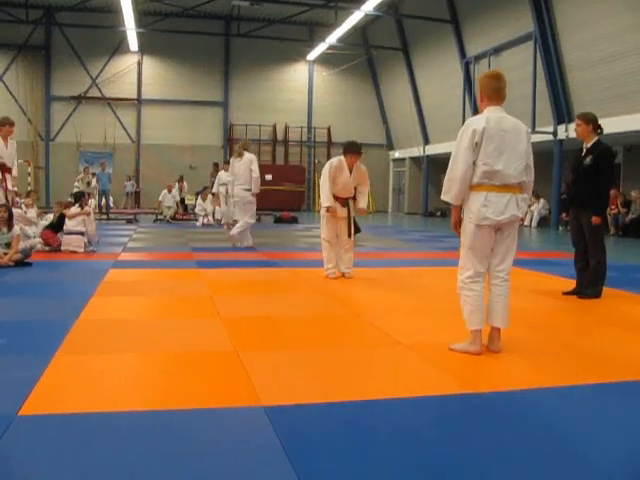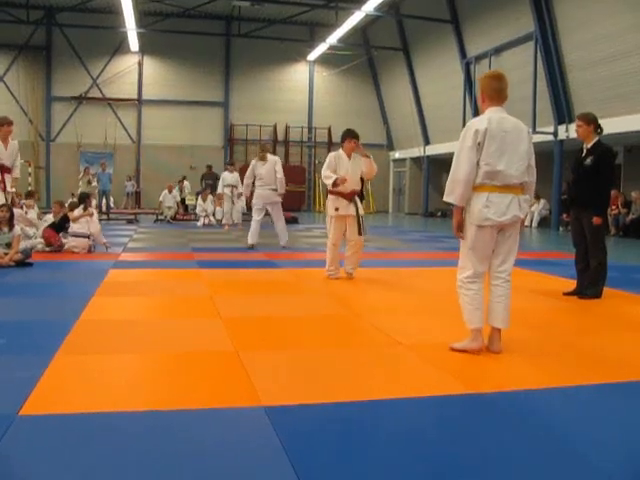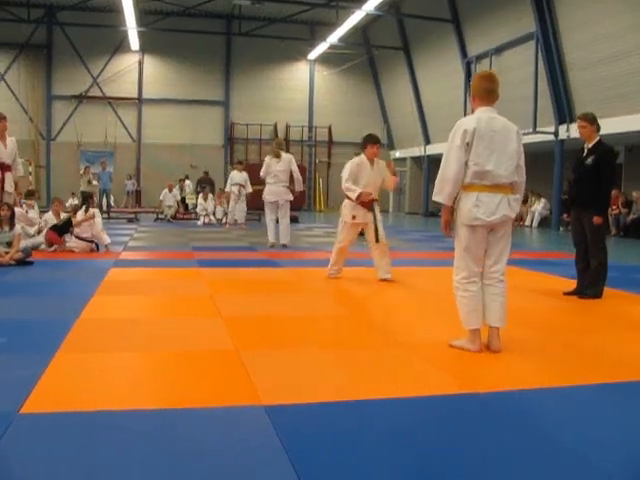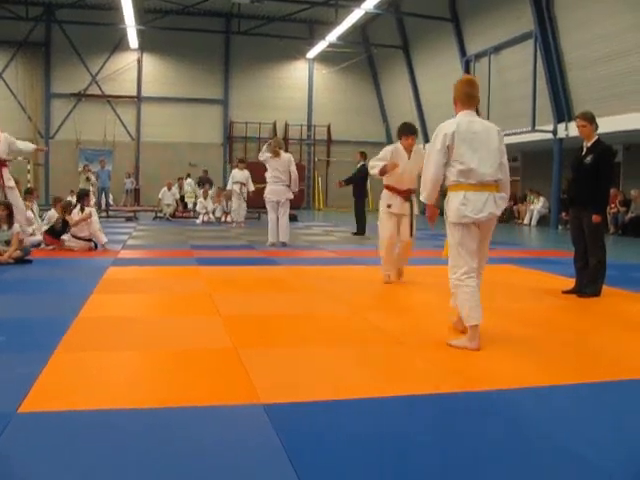
dt=0.4s
person 1, frame 1
left shoulder: (475, 125)
right shoulder: (521, 129)
left elbow: (460, 170)
right elbow: (528, 172)
left wrist: (455, 207)
right wrist: (520, 206)
left hip: (482, 203)
right hip: (510, 203)
left knee: (472, 273)
right knee: (501, 273)
left ankle: (475, 339)
right ankle: (495, 337)
person 1, frame 2
left shoulder: (477, 126)
right shoulder: (522, 129)
left elbow: (463, 171)
right elbow: (530, 173)
left wrist: (457, 209)
right wrist: (522, 208)
left hip: (484, 203)
right hip: (512, 204)
left knee: (470, 273)
right knee: (501, 274)
left ankle: (475, 336)
right ankle: (495, 337)
person 1, frame 3
left shoulder: (466, 125)
right shoulder: (512, 129)
left elbow: (452, 170)
right elbow: (520, 173)
left wrist: (446, 206)
right wrist: (512, 205)
left hip: (474, 202)
right hip: (503, 203)
left knee: (467, 274)
right knee: (496, 274)
left ankle: (473, 337)
right ankle: (494, 336)
person 1, frame 4
left shoulder: (448, 128)
right shoulder: (493, 130)
left elbow: (433, 169)
right elbow: (504, 171)
left wrist: (430, 203)
right wrist: (500, 203)
left hip: (462, 201)
right hip: (489, 201)
left knee: (463, 270)
right knee: (476, 267)
left ankle: (473, 334)
right ankle: (463, 319)
person 2, frame 1
left shoulder: (604, 151)
right shoulder: (581, 152)
left elbow: (606, 185)
left wrist: (599, 212)
right wrist: (568, 208)
left hip: (592, 210)
right hip: (577, 209)
left knee: (595, 250)
right knee: (580, 249)
left ankle: (593, 288)
right ankle: (581, 285)
person 2, frame 2
left shoulder: (604, 151)
right shoulder: (581, 152)
left elbow: (606, 185)
left wrist: (600, 213)
right wrist: (569, 208)
left hip: (593, 210)
right hip: (577, 209)
left knee: (595, 250)
right knee: (580, 249)
left ankle: (594, 289)
right ankle: (582, 286)
person 2, frame 3
left shoulder: (605, 151)
right shoulder: (582, 152)
left elbow: (607, 185)
left wrist: (601, 212)
right wrist: (570, 208)
left hip: (593, 210)
right hip: (578, 209)
left knee: (596, 250)
right knee: (581, 249)
left ankle: (594, 289)
right ankle: (582, 286)
person 2, frame 4
left shoulder: (604, 150)
right shoulder: (580, 151)
left elbow: (606, 183)
left wrist: (599, 211)
right wrist: (569, 206)
left hip: (592, 208)
right hip: (576, 207)
left knee: (594, 248)
right knee: (579, 248)
left ankle: (593, 287)
right ankle: (580, 284)
person 3, frame 1
left shoulder: (361, 169)
right shoulder: (333, 164)
left elbow: (363, 188)
right elbow: (325, 185)
left wrist: (362, 205)
right wrist: (329, 205)
left hip: (347, 205)
right hip: (331, 203)
left knee: (347, 238)
right knee: (328, 237)
left ankle: (346, 269)
right ankle: (330, 270)
person 3, frame 2
left shoulder: (359, 159)
right shoulder: (333, 157)
left elbow: (370, 174)
right elbow: (325, 174)
left wrist: (366, 156)
right wrist: (336, 180)
left hip: (353, 202)
right hip: (337, 201)
left knee: (356, 239)
right knee: (334, 239)
left ankle: (350, 269)
right ankle: (332, 271)
person 3, frame 3
left shoulder: (381, 165)
right shoulder: (355, 163)
left elbow: (390, 185)
right elbow: (346, 184)
left wrist: (392, 173)
right wrist: (359, 194)
left hip: (371, 208)
right hip: (353, 207)
left knee: (380, 242)
right knee: (343, 242)
left ankle: (385, 273)
right ankle: (333, 270)
person 3, frame 4
left shoulder: (420, 153)
right shoulder: (391, 150)
right elbow: (373, 164)
right wrist: (385, 167)
left hip: (408, 200)
right hip: (391, 198)
left knee: (407, 238)
right knee: (388, 237)
left ankle: (398, 266)
right ankle: (388, 271)
